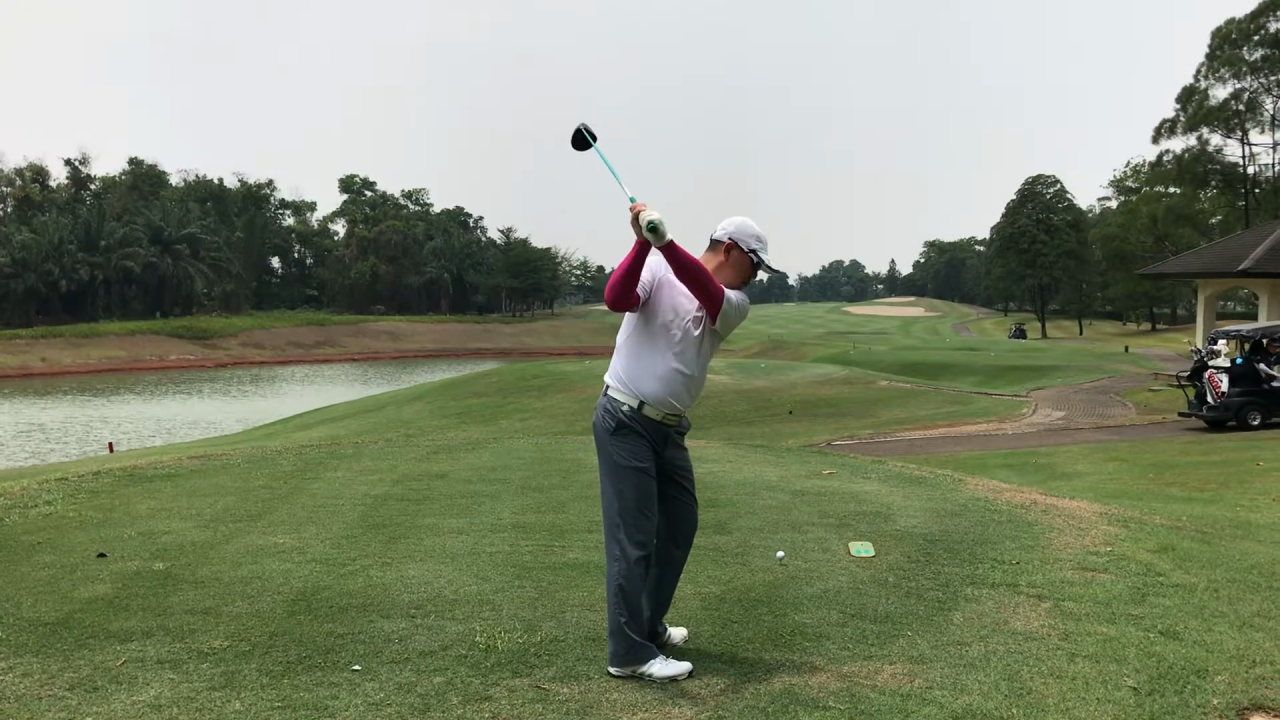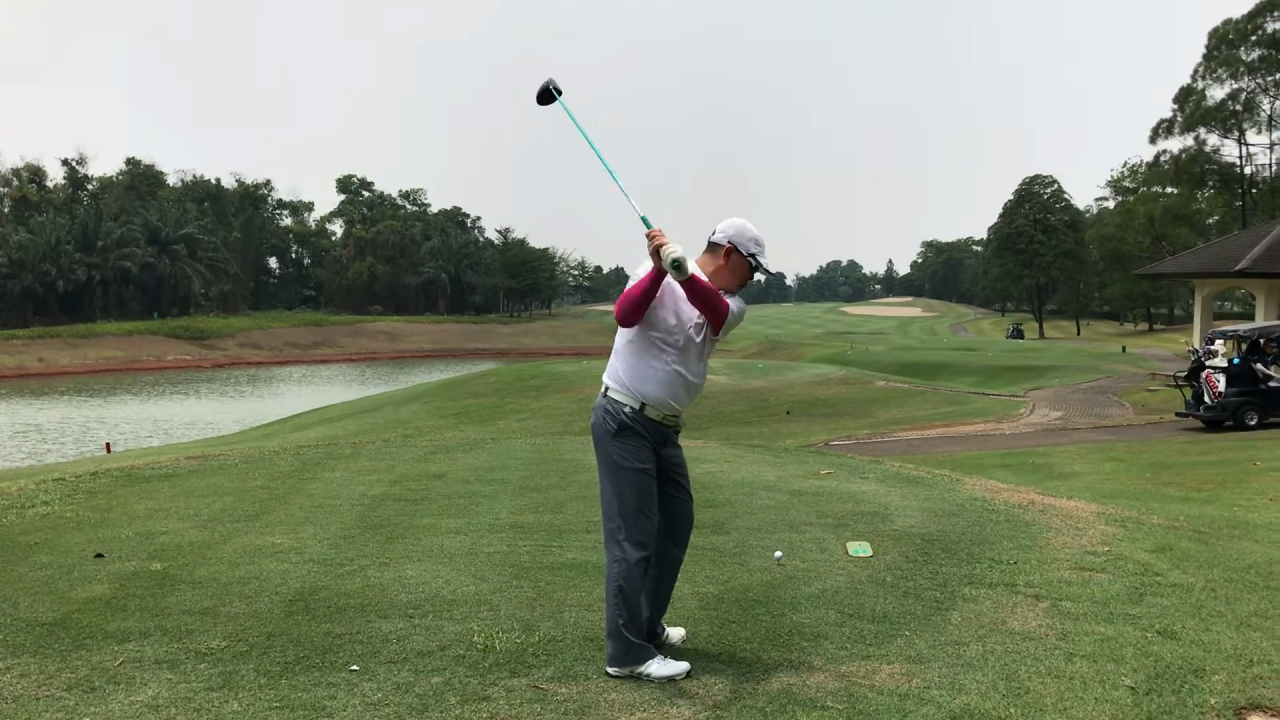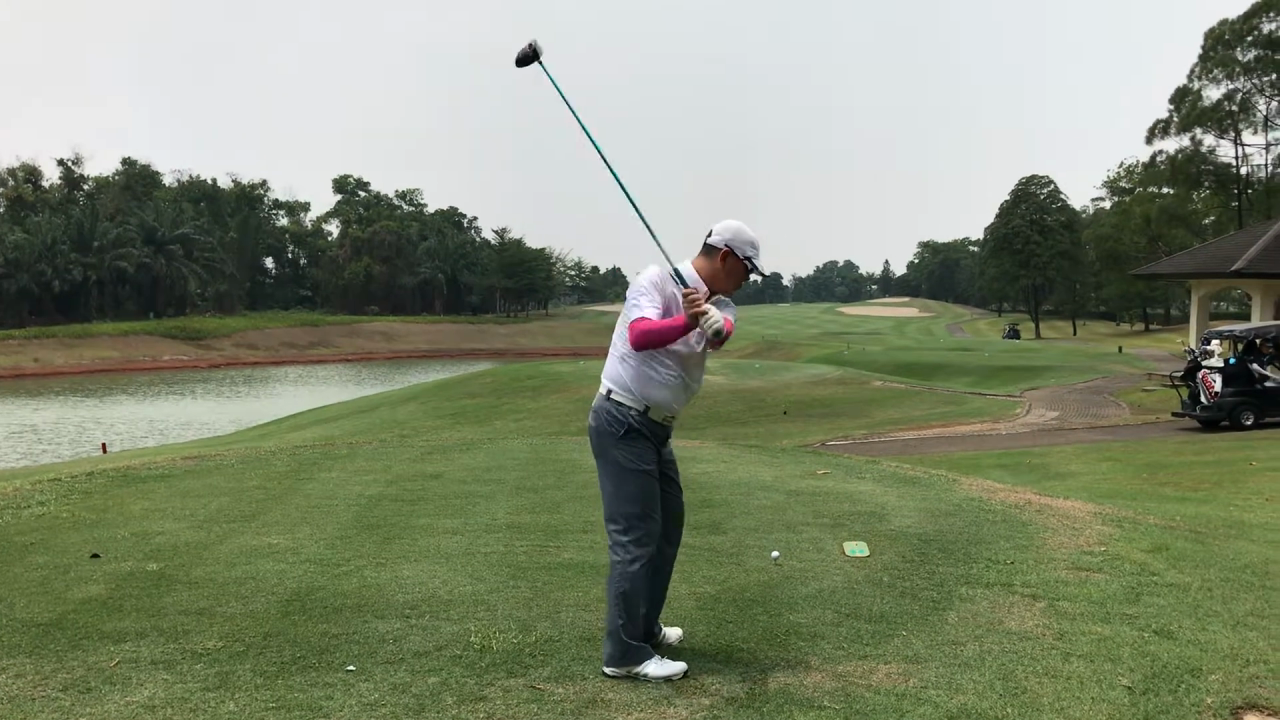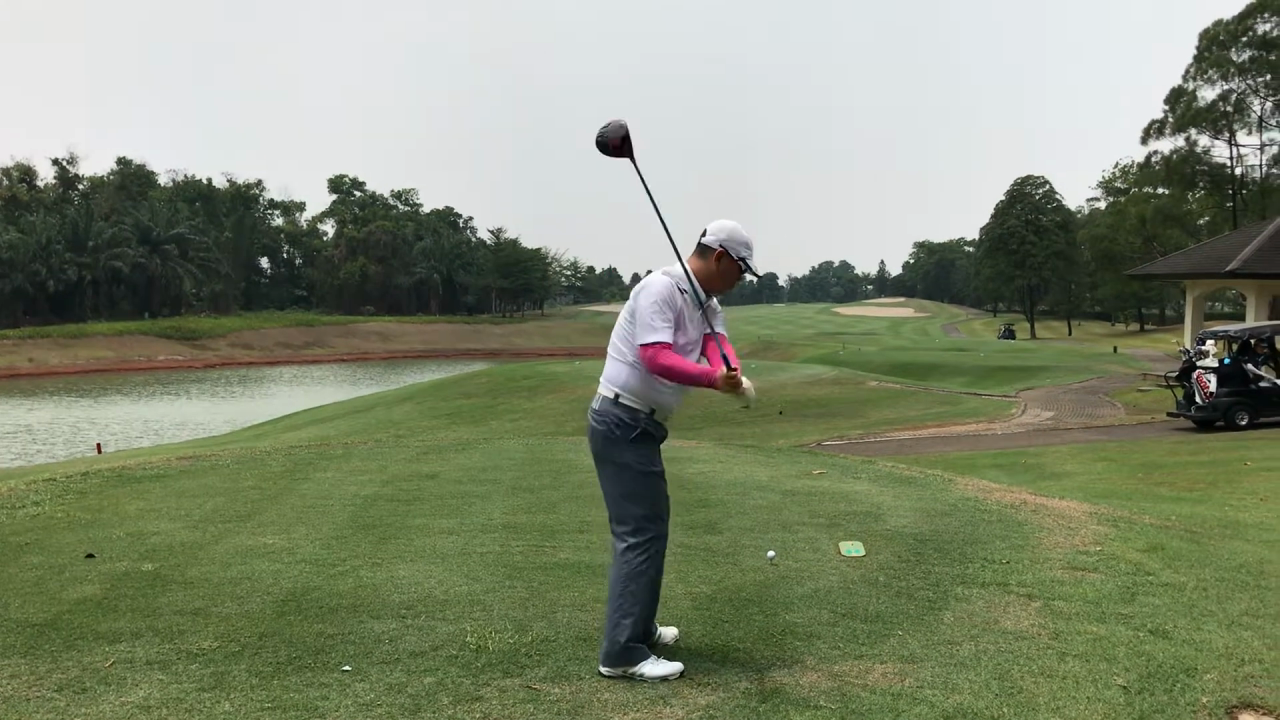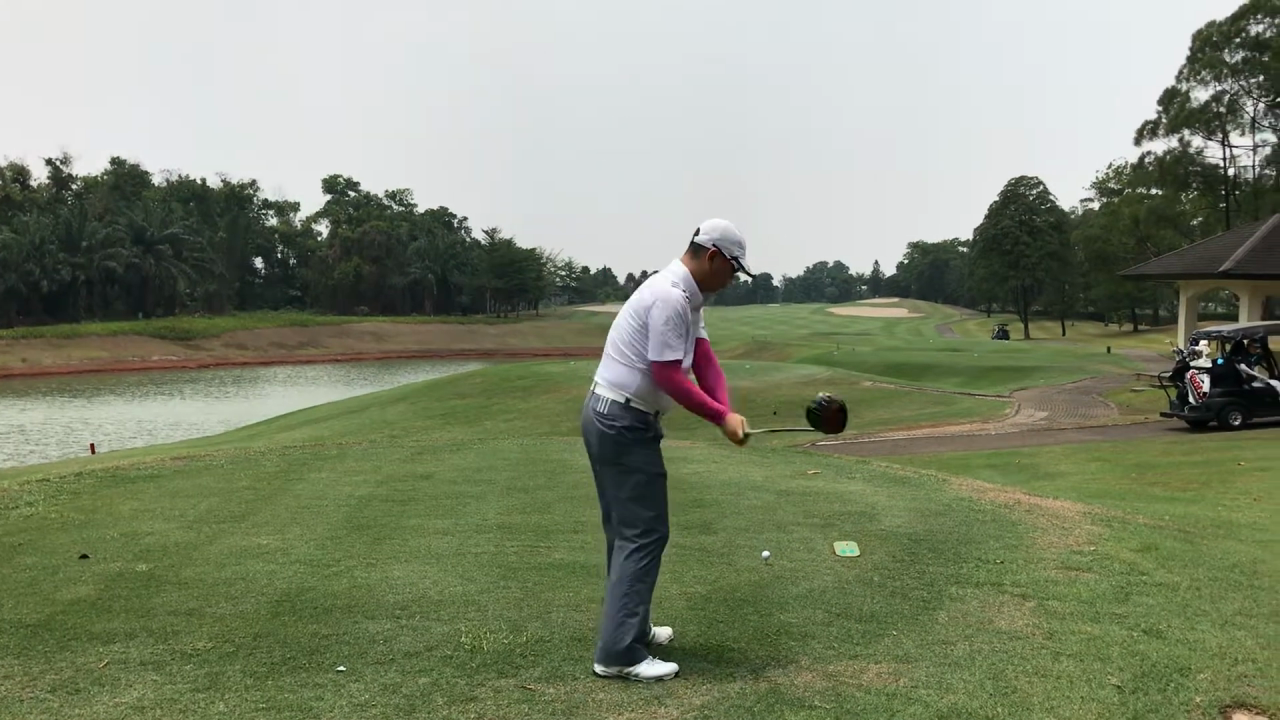
dt=0.1s
person 1, frame 1
left shoulder: (734, 303)
right shoulder: (656, 270)
left elbow: (705, 289)
right elbow: (615, 299)
left wrist: (666, 243)
right wrist: (643, 244)
left hip: (668, 427)
right hip: (624, 421)
left knee: (679, 527)
right knee: (633, 536)
left ankle: (646, 626)
right ankle: (629, 652)
person 1, frame 2
left shoulder: (730, 302)
right shoulder: (655, 277)
left elbow: (714, 308)
right elbow: (625, 315)
left wrist: (679, 264)
right wrist: (660, 267)
left hip: (661, 428)
right hip: (624, 422)
left knee: (674, 527)
right knee: (633, 536)
left ankle: (645, 627)
right ankle: (627, 651)
person 1, frame 3
left shoulder: (720, 301)
right shoulder: (657, 281)
left elbow: (722, 329)
right elbow: (640, 337)
left wrist: (712, 323)
right wrist: (687, 320)
left hip: (653, 427)
right hip: (623, 423)
left knee: (665, 528)
right knee: (635, 536)
left ankle: (642, 627)
right ankle: (625, 652)
person 1, frame 4
left shoulder: (708, 303)
right shoulder: (663, 289)
left elbow: (717, 347)
right elbow: (657, 360)
left wrist: (732, 372)
right wrist: (712, 374)
left hip: (629, 421)
right hip: (623, 423)
left knee: (643, 528)
right knee: (639, 533)
left ankle: (636, 626)
right ankle: (621, 652)
person 1, frame 5
left shoulder: (692, 298)
right shoulder: (668, 295)
left elbow: (704, 358)
right elbow: (670, 379)
left wrist: (727, 410)
right wrist: (721, 418)
left hip: (612, 418)
right hip: (624, 424)
left knee: (629, 529)
right knee: (643, 534)
left ankle: (629, 627)
right ankle: (618, 652)
